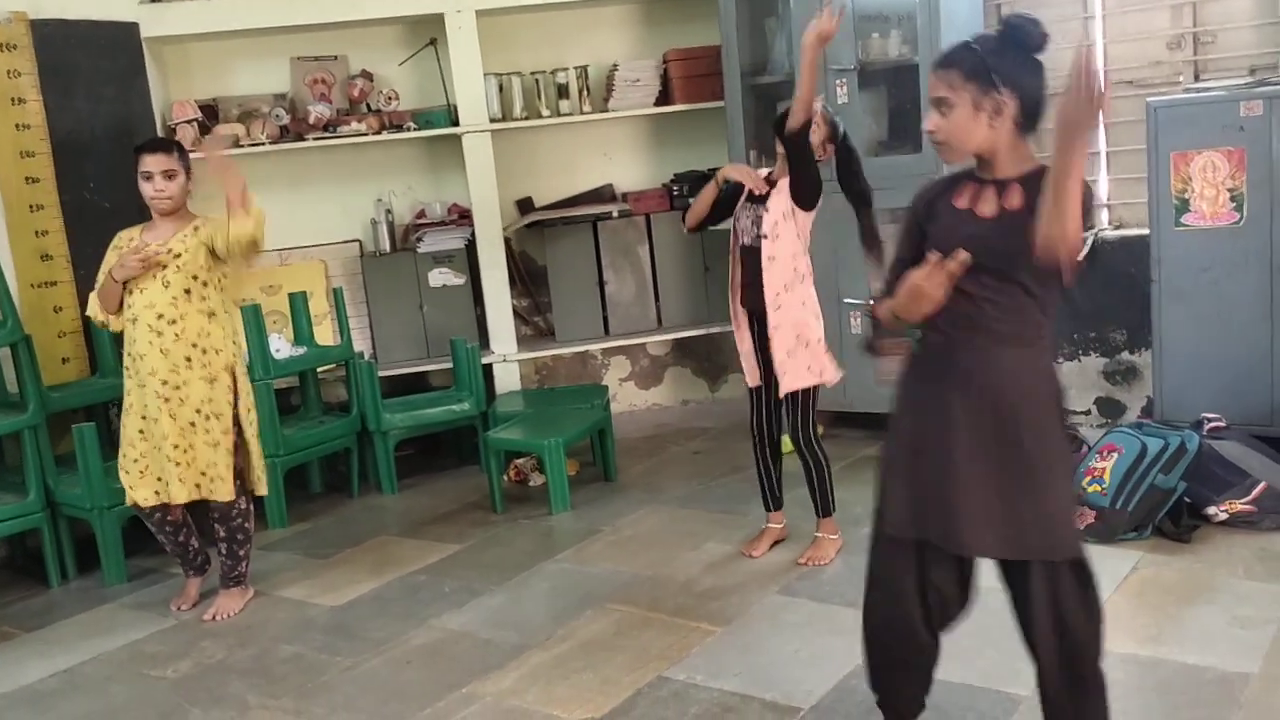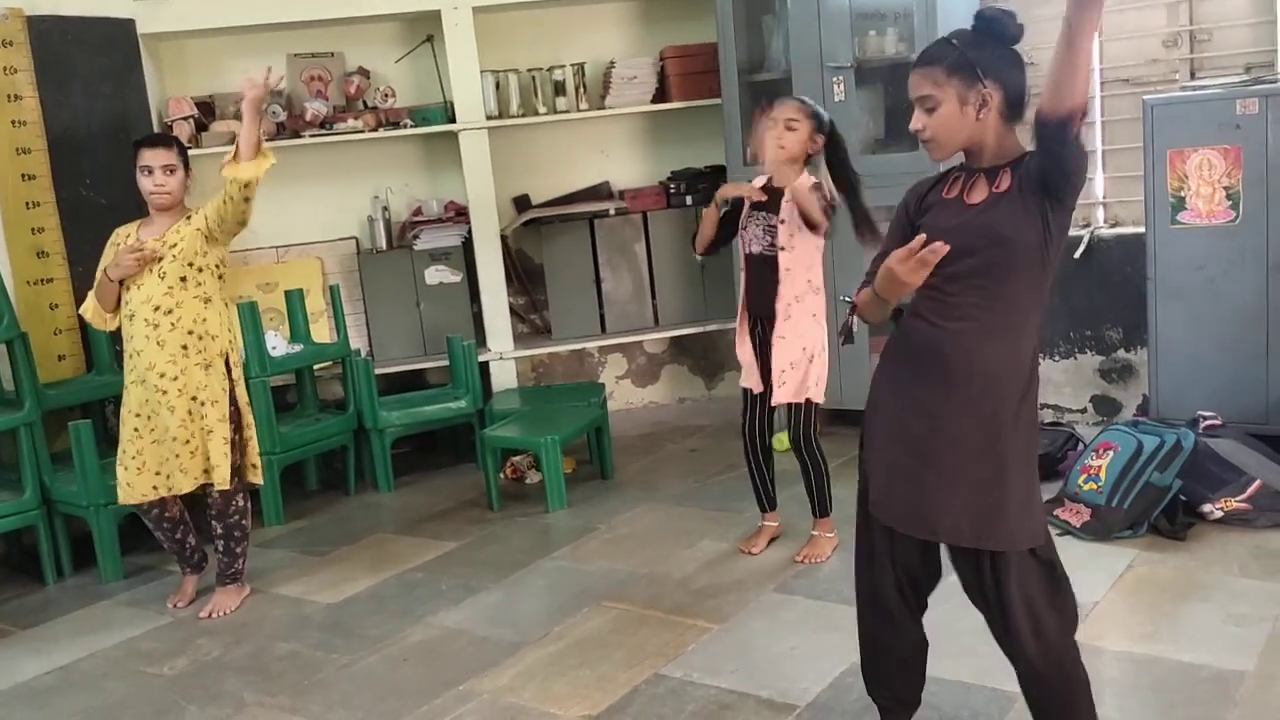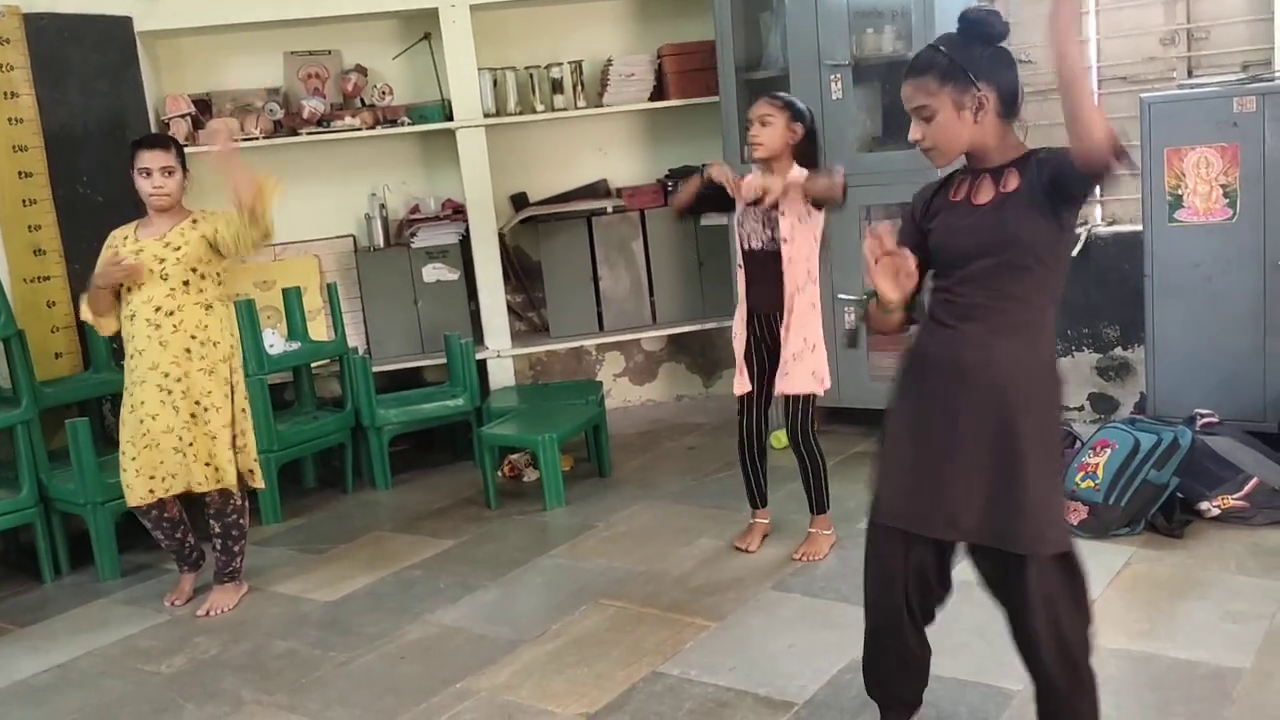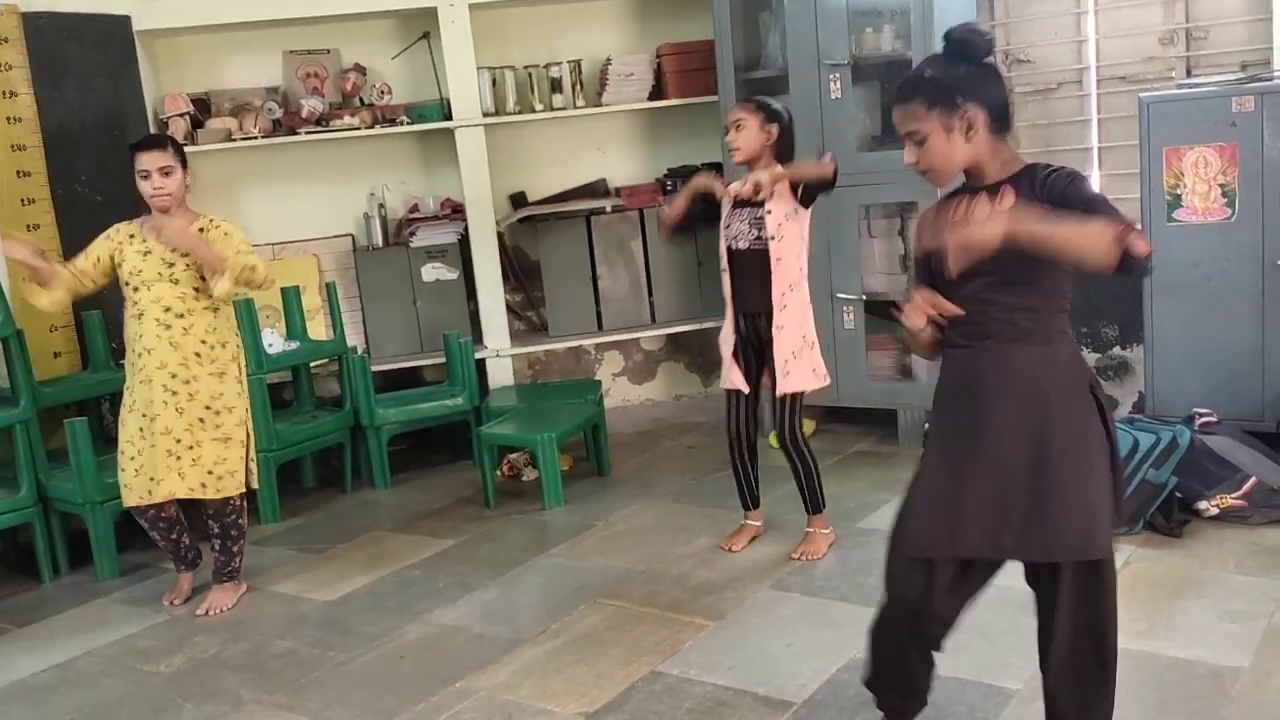
dt=0.2s
person 1, frame 1
left shoulder: (1054, 188)
right shoulder: (936, 202)
left elbow: (1056, 253)
right elbow: (886, 311)
left wrist: (1074, 142)
right wrist: (905, 305)
left hip: (1018, 420)
right hip: (931, 414)
left knee: (1054, 598)
right knee: (901, 588)
person 1, frame 2
left shoulder: (1049, 177)
right shoulder: (926, 196)
left elbow: (1062, 113)
right elbow: (866, 306)
right wrist: (886, 288)
left hip: (992, 410)
right hip: (905, 404)
left knee: (1019, 586)
right knee: (888, 578)
person 1, frame 3
left shoulder: (1052, 179)
right shoulder: (932, 202)
left elbow: (1099, 152)
right elbow: (886, 324)
right wrist: (887, 295)
left hip: (1014, 409)
right hip: (928, 406)
left knee: (1038, 584)
right knee: (896, 576)
person 1, frame 4
left shoulder: (1051, 188)
right shoulder: (940, 221)
left elbow: (1130, 250)
left wrist: (1010, 224)
right wrist: (918, 320)
left hip: (1052, 417)
right hip: (966, 421)
left knee: (1075, 595)
right knee: (917, 583)
person 2, frame 1
left shoulder: (207, 233)
right shoulder: (125, 242)
left elbow: (246, 236)
right elbow: (103, 315)
left wrist: (226, 174)
right wrist: (115, 274)
left hip: (206, 383)
right hip: (147, 389)
left knee: (224, 481)
right knee: (149, 490)
left ankle: (236, 582)
right ankle: (194, 570)
person 2, frame 2
left shoulder: (207, 227)
right shoulder: (122, 238)
left elbow: (241, 191)
right elbow: (99, 314)
left wrist: (252, 113)
right wrist: (113, 274)
left hip: (204, 377)
right hip: (145, 385)
left knee: (220, 475)
right knee: (148, 484)
left ankle: (232, 578)
right ankle: (192, 565)
person 2, frame 3
left shoulder: (206, 230)
right shoulder: (119, 241)
left elbow: (254, 226)
right elbow: (101, 319)
left wrist: (235, 165)
right wrist: (101, 283)
left hip: (204, 377)
right hip: (146, 386)
left knee: (218, 477)
right knee: (147, 488)
left ankle: (229, 577)
right ankle: (190, 564)
person 2, frame 4
left shoulder: (212, 233)
right shoulder: (118, 239)
left elbow: (252, 273)
right elbow: (66, 281)
left wrist: (191, 242)
left hip: (207, 381)
right hip: (146, 384)
left knee: (219, 479)
right knee: (145, 486)
left ankle: (229, 577)
right ankle: (185, 564)
person 3, frame 1
left shoulder: (804, 186)
right shoulder: (750, 186)
left elbow: (793, 125)
right elbow: (692, 222)
left wrist: (811, 49)
right wrist: (723, 178)
left hip: (793, 321)
right hip: (756, 321)
left knee: (802, 431)
right knee: (762, 427)
left ankle: (828, 528)
right ankle: (774, 520)
person 3, frame 2
left shoulder: (813, 190)
right shoulder: (753, 192)
left elbow: (817, 220)
right elbow: (703, 245)
left wrist: (775, 164)
right wrist: (722, 196)
left hip: (799, 328)
right hip: (757, 328)
left knee: (801, 436)
right knee: (754, 433)
left ankle: (824, 527)
right ankle: (768, 519)
person 3, frame 3
left shoulder: (807, 185)
right shoulder: (744, 187)
left elbow: (837, 186)
right elbow: (680, 206)
left wrist: (778, 185)
right wrist: (707, 176)
left hip: (796, 322)
right hip: (754, 324)
left knee: (800, 431)
right knee: (749, 428)
left ankle: (822, 525)
right ankle: (759, 517)
person 3, frame 4
left shoulder: (793, 187)
right shoulder: (728, 194)
left elbow: (828, 170)
right elbow: (669, 222)
left wrist: (775, 175)
right wrist: (695, 187)
left hip: (785, 322)
right hip: (740, 325)
left knee: (788, 432)
right knee: (738, 429)
left ankle: (819, 524)
right ankle: (751, 517)
